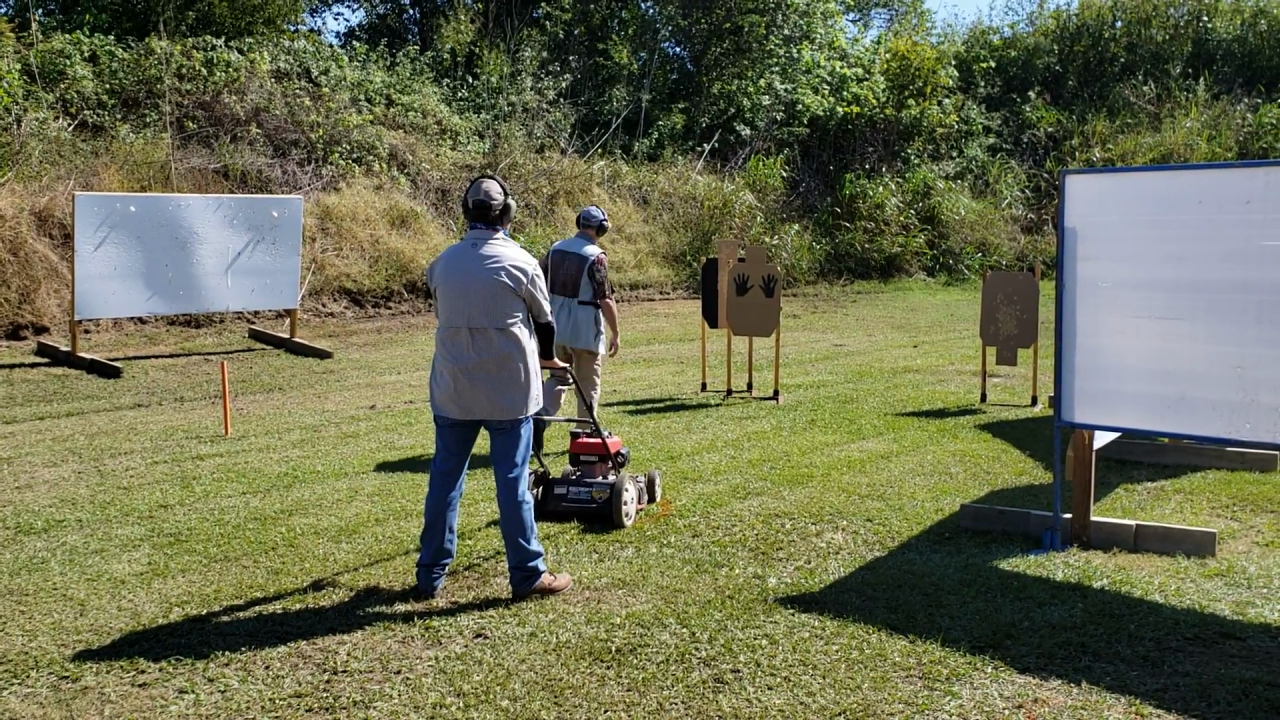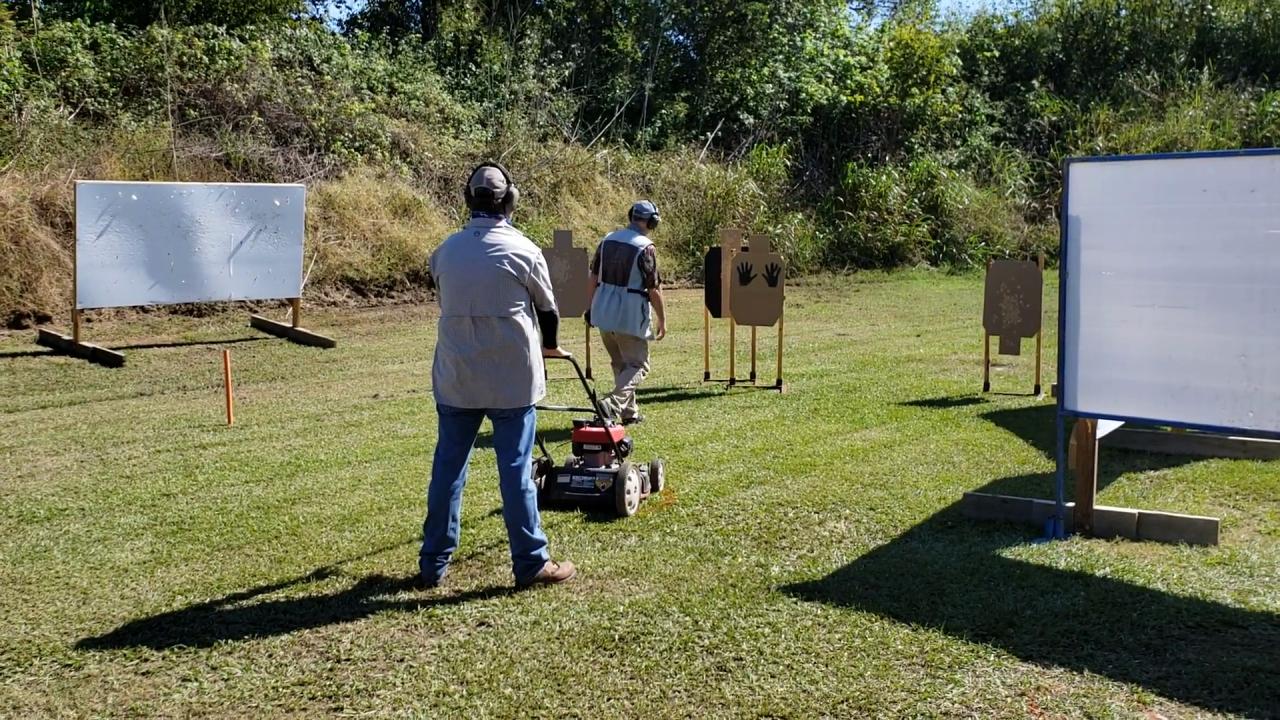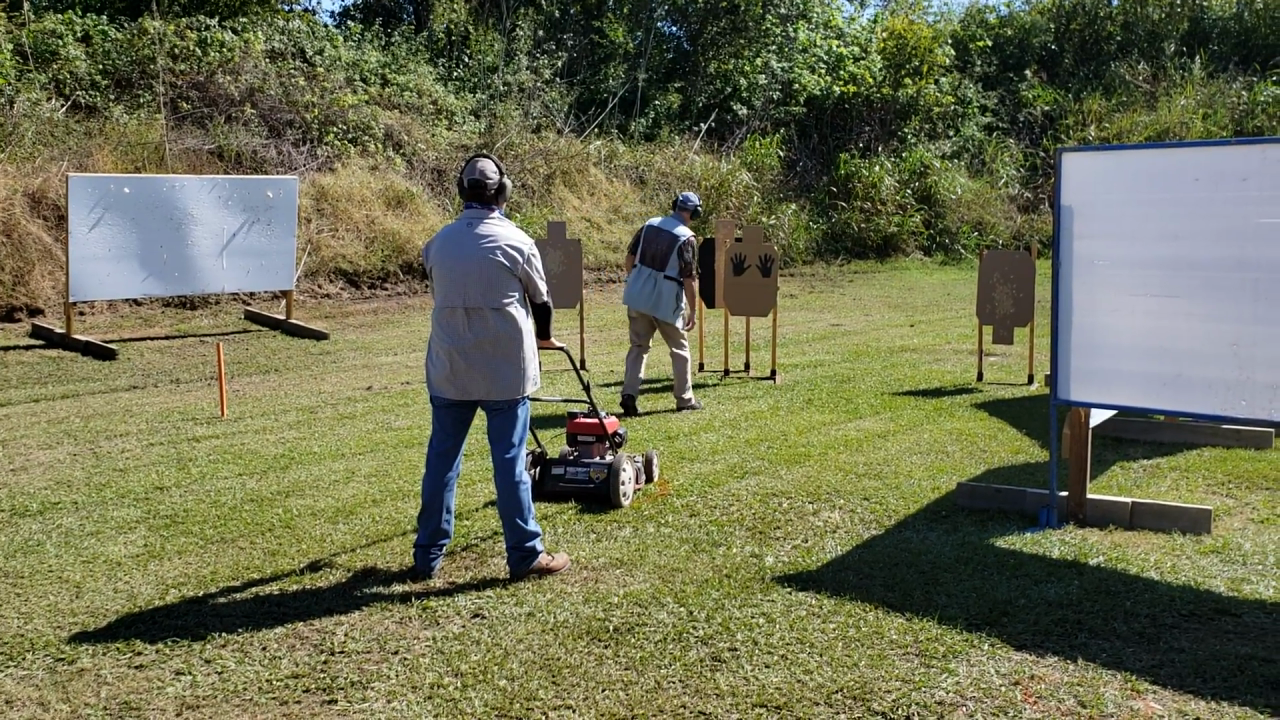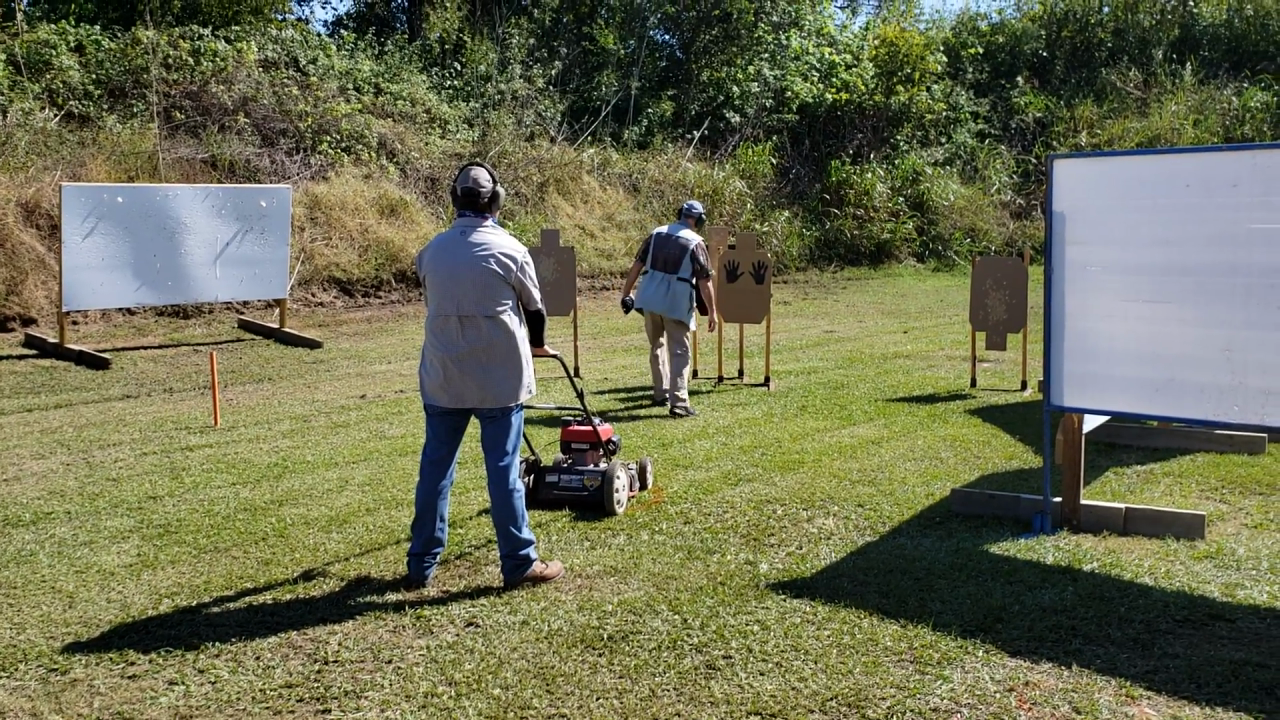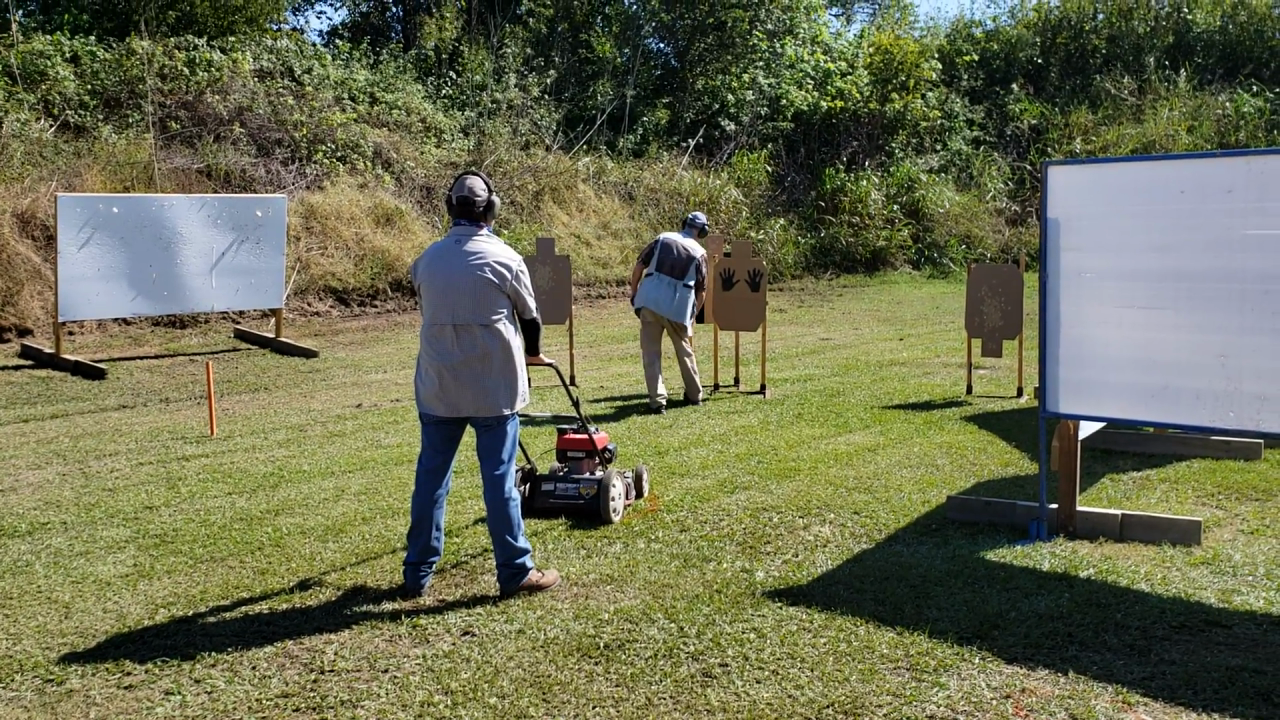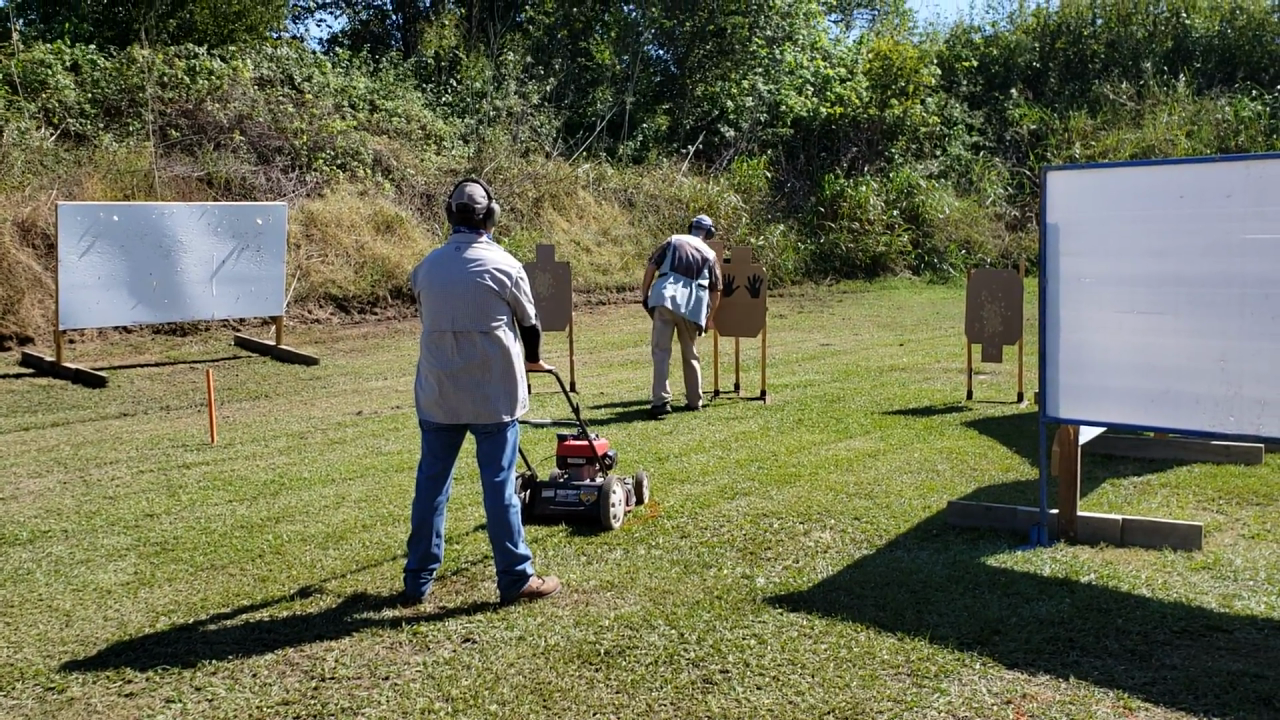
dt=0.5s
person 1, frame 1
left shoulder: (442, 263)
right shoulder: (520, 262)
right elbow: (544, 319)
right wrist: (547, 358)
left hip: (452, 389)
right hip: (508, 389)
left knee: (444, 479)
right knee: (512, 482)
left ankle: (430, 575)
right ankle: (528, 575)
person 1, frame 2
left shoulder: (445, 251)
right shoulder: (523, 251)
right elbow: (547, 308)
right wrist: (550, 346)
left hip: (456, 377)
right hip: (511, 378)
left knee: (447, 468)
right knee: (515, 470)
left ankle: (433, 563)
right ankle: (531, 563)
person 1, frame 3
left shoulder: (438, 243)
right shoulder: (516, 242)
right elbow: (540, 300)
right wrist: (544, 338)
left hip: (449, 369)
right hip: (505, 370)
left knee: (441, 460)
right knee: (509, 462)
left ankle: (427, 555)
right ankle: (525, 555)
person 1, frame 4
left shoulder: (431, 250)
right shoulder: (509, 249)
right elbow: (534, 307)
right wrist: (537, 345)
left hip: (443, 377)
right hip: (498, 378)
left knee: (435, 468)
right knee: (503, 470)
left ankle: (421, 563)
right ankle: (519, 563)
person 1, frame 5
left shoulder: (427, 259)
right shoulder: (504, 258)
right elbow: (529, 316)
right wrist: (532, 354)
left hip: (437, 387)
right hip: (493, 387)
left knee: (430, 477)
right knee: (499, 479)
left ankle: (417, 573)
right ankle: (515, 572)
person 1, frame 6
left shoulder: (426, 267)
right shoulder: (503, 265)
right elbow: (528, 322)
right wrist: (532, 360)
left hip: (438, 393)
right hip: (493, 394)
left knee: (430, 484)
right knee: (499, 485)
left ankle: (417, 579)
right ankle: (516, 578)
person 2, frame 1
left shoulder: (555, 249)
right shoulder: (596, 256)
left elbow: (543, 287)
right elbow: (606, 299)
right wrist: (615, 334)
left hip: (557, 325)
right hip: (584, 328)
left knee: (558, 378)
right knee: (588, 385)
left ankle: (542, 420)
person 2, frame 2
left shoulder: (608, 239)
right shoulder: (645, 247)
left elbow: (594, 276)
right elbow: (653, 289)
left wrist: (592, 305)
right wrist: (662, 320)
left hip: (604, 312)
right hip: (631, 315)
left knee: (621, 364)
right knee: (637, 366)
left ankle: (628, 412)
right ankle: (611, 408)
person 2, frame 3
left shoulder: (650, 225)
right shoulder: (686, 237)
left elbow: (630, 257)
right elbow: (689, 279)
left wrist: (633, 281)
right wrist: (692, 311)
left hip: (638, 295)
right hip: (666, 300)
left knee: (638, 346)
right knee: (679, 348)
left ankle: (629, 393)
right ankle: (684, 399)
person 2, frame 4
left shoulder: (657, 233)
right shoulder: (695, 242)
left elbow: (637, 265)
right elbow: (705, 281)
left wrist: (626, 292)
right wrist: (712, 311)
left hip: (651, 299)
right hip: (677, 302)
left knee: (657, 346)
right knee: (680, 351)
left ankle: (661, 394)
right ankle: (679, 402)
person 2, frame 5
left shoulder: (663, 238)
right shoulder: (699, 253)
left elbow: (639, 265)
right elbow: (700, 289)
left wrist: (633, 290)
right wrist: (693, 313)
left hip: (650, 300)
right hip: (678, 306)
left knee: (651, 353)
right knee: (684, 351)
left ankle: (657, 401)
right ankle: (694, 395)
person 2, frame 6
left shoulder: (673, 241)
right shoulder: (709, 254)
left elbow: (651, 267)
right elbow: (715, 291)
left wrist: (645, 294)
right wrist: (710, 317)
left hip: (665, 300)
right hip: (692, 306)
left knee: (661, 351)
right knee: (690, 354)
left ankle: (661, 399)
right ankle: (694, 401)
